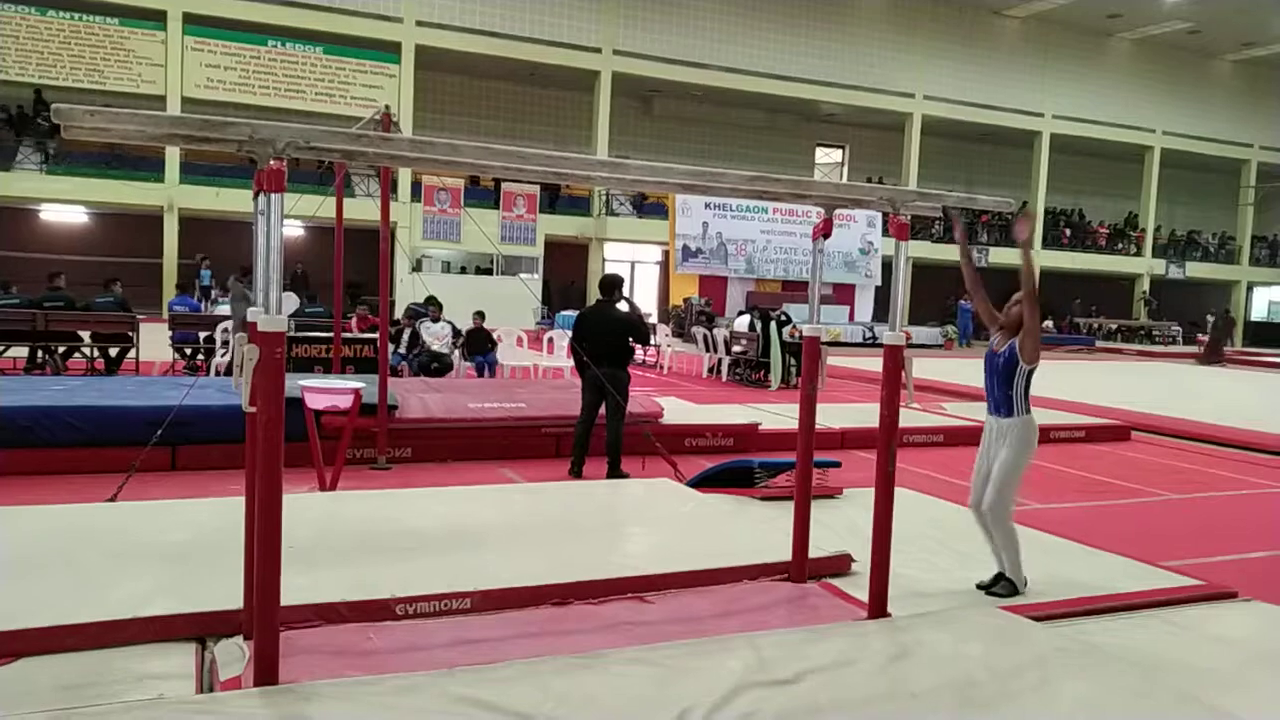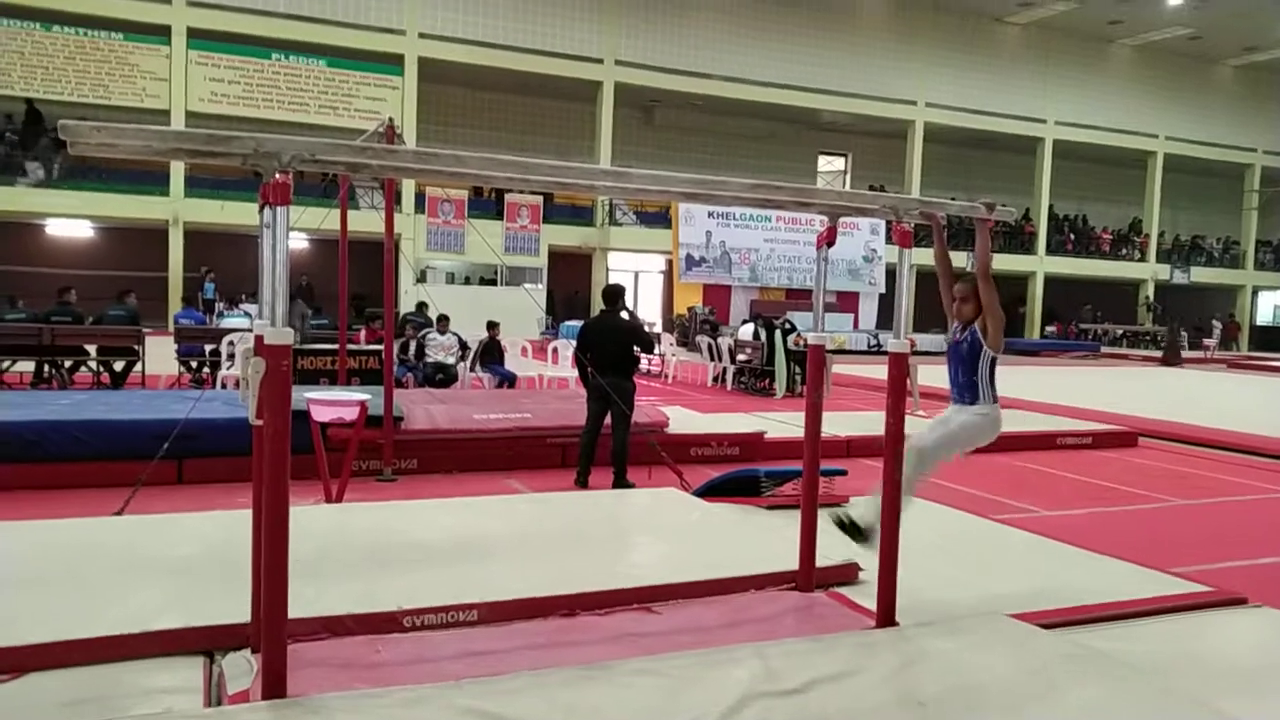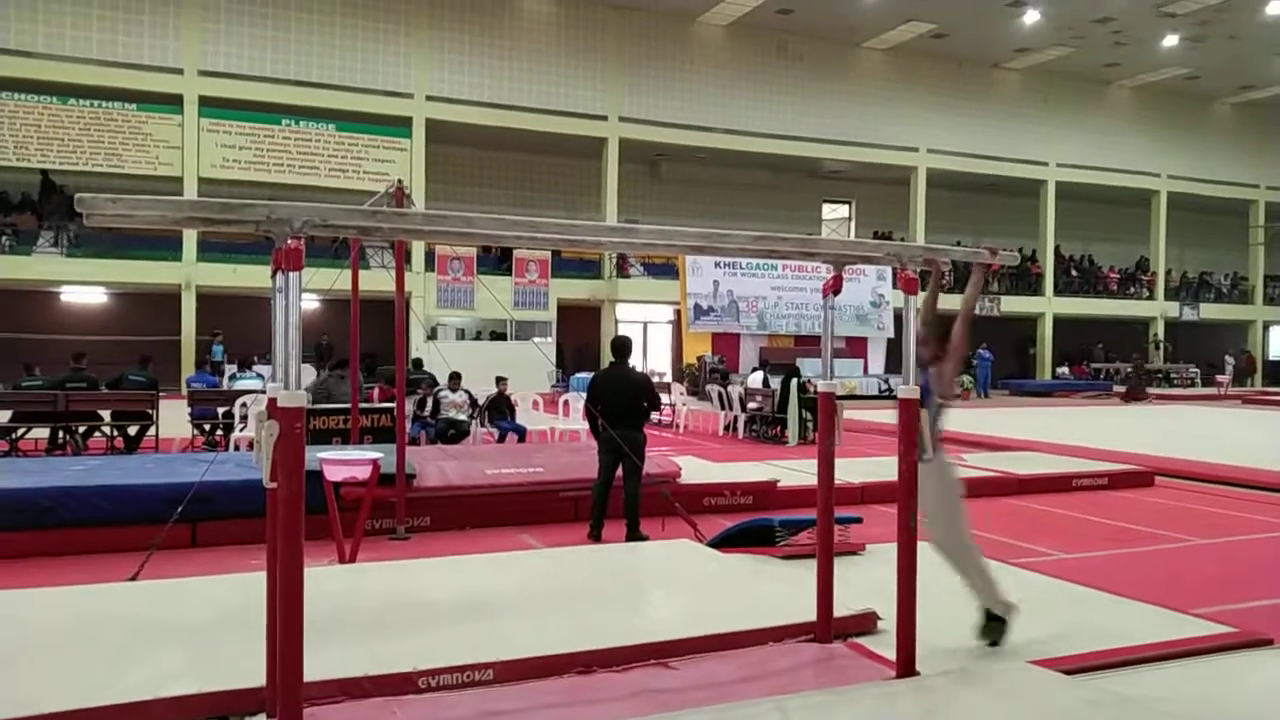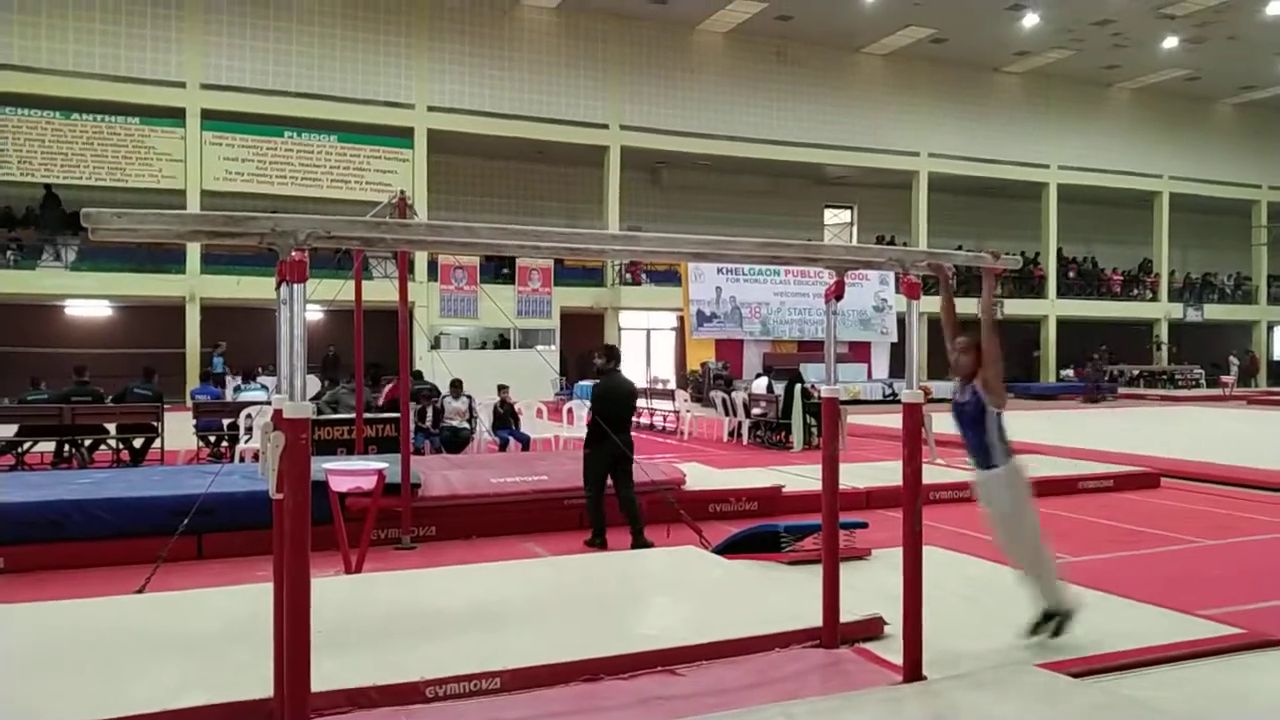
dt=1s
person 1, frame 1
left shoulder: (1027, 342)
right shoulder: (996, 332)
left elbow: (1031, 294)
right elbow: (974, 289)
left wrist: (1024, 248)
right wrist: (962, 244)
left hip: (1017, 430)
right hip: (993, 427)
left knee: (995, 504)
right knee: (979, 503)
left ankle: (1015, 577)
right ankle: (1004, 570)
person 1, frame 2
left shoulder: (990, 328)
right shoulder: (957, 325)
left elbow: (984, 275)
right elbow: (944, 274)
left wrist: (983, 228)
right wrist: (938, 233)
left hip: (982, 417)
right hip: (957, 412)
left knee: (915, 451)
right knee: (908, 453)
left ankle: (871, 523)
right ankle: (871, 519)
person 1, frame 3
left shoulder: (942, 375)
right shoulder: (925, 371)
left elbow: (963, 319)
right elbow: (926, 317)
left wrist: (977, 275)
right wrist: (934, 279)
left hip: (931, 471)
right hip: (918, 469)
left knee: (959, 549)
right knee: (945, 545)
left ankle: (997, 608)
right ankle: (992, 605)
person 1, frame 4
left shoulder: (989, 385)
right shoulder: (961, 384)
left elbow: (988, 328)
right elbow: (950, 327)
left wrist: (988, 283)
right wrist: (945, 286)
left hip: (1002, 477)
right hip: (983, 479)
left knee: (1028, 550)
right knee: (1013, 549)
left ankle: (1058, 606)
right ankle: (1052, 606)
person 2, frame 1
left shoulder: (585, 315)
right shoulder: (624, 317)
left elbow: (576, 346)
right elbow: (645, 339)
left wrist: (583, 371)
right wrist: (638, 316)
left hip: (592, 372)
right hip: (616, 373)
left knee: (585, 418)
right knee: (614, 421)
left ankle: (576, 466)
right ankle: (613, 469)
person 2, frame 2
left shoulder: (589, 325)
right shoulder: (628, 326)
left elbow: (580, 356)
right elbow: (649, 347)
left wrist: (587, 382)
right wrist: (638, 324)
left hip: (597, 382)
right hip: (621, 383)
left knee: (591, 428)
right knee: (620, 431)
left ankle: (582, 476)
right ankle: (619, 479)
person 2, frame 3
left shoulder: (599, 377)
right shoulder: (639, 378)
left elbow: (590, 409)
right elbow: (656, 405)
left wrist: (598, 434)
left hip: (608, 435)
right hip: (632, 435)
left knee: (602, 481)
right knee: (632, 484)
left ankle: (595, 529)
right ankle: (633, 531)
person 2, frame 4
left shoulder: (602, 386)
right shoulder: (629, 385)
left elbow: (596, 419)
left wrist: (589, 444)
left hip: (602, 443)
right hip: (623, 441)
left knee: (594, 490)
right knee: (626, 489)
left ankle: (598, 536)
right ankle: (638, 536)
